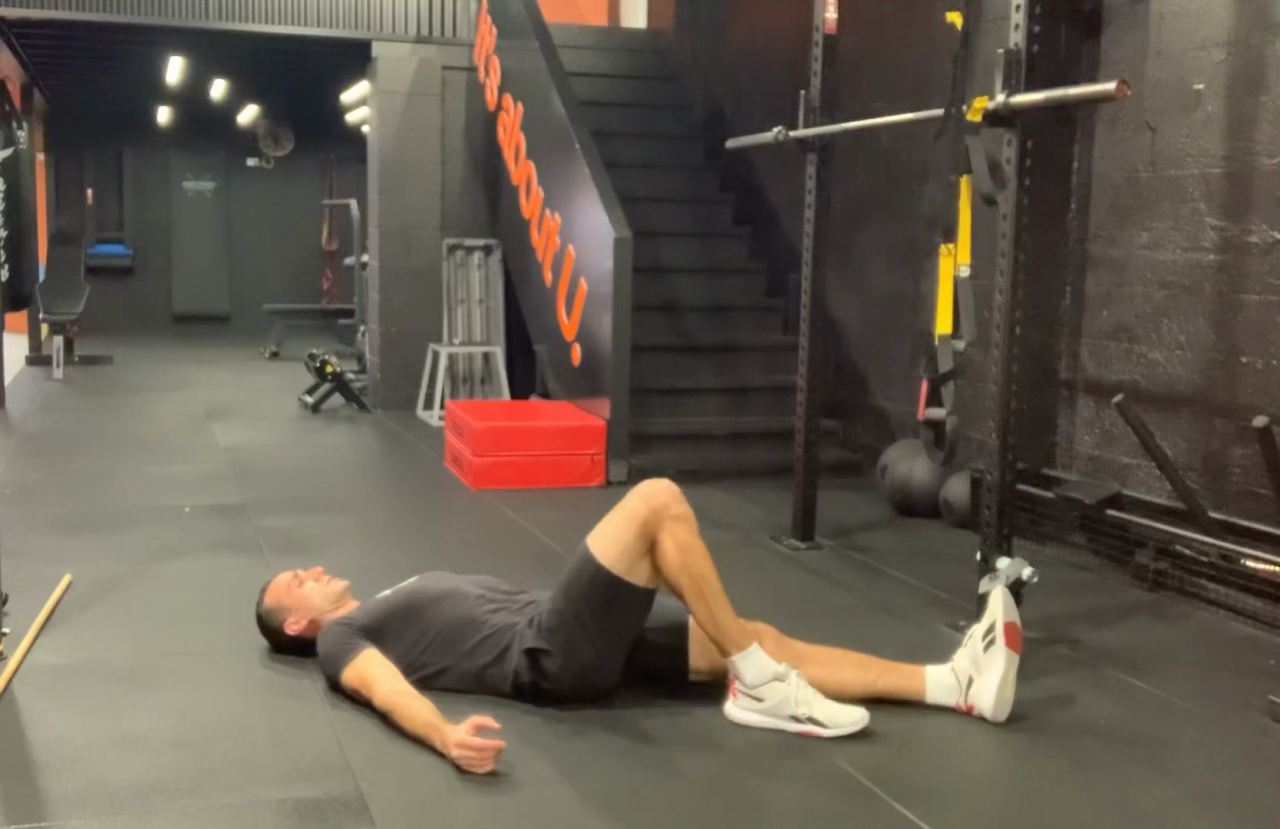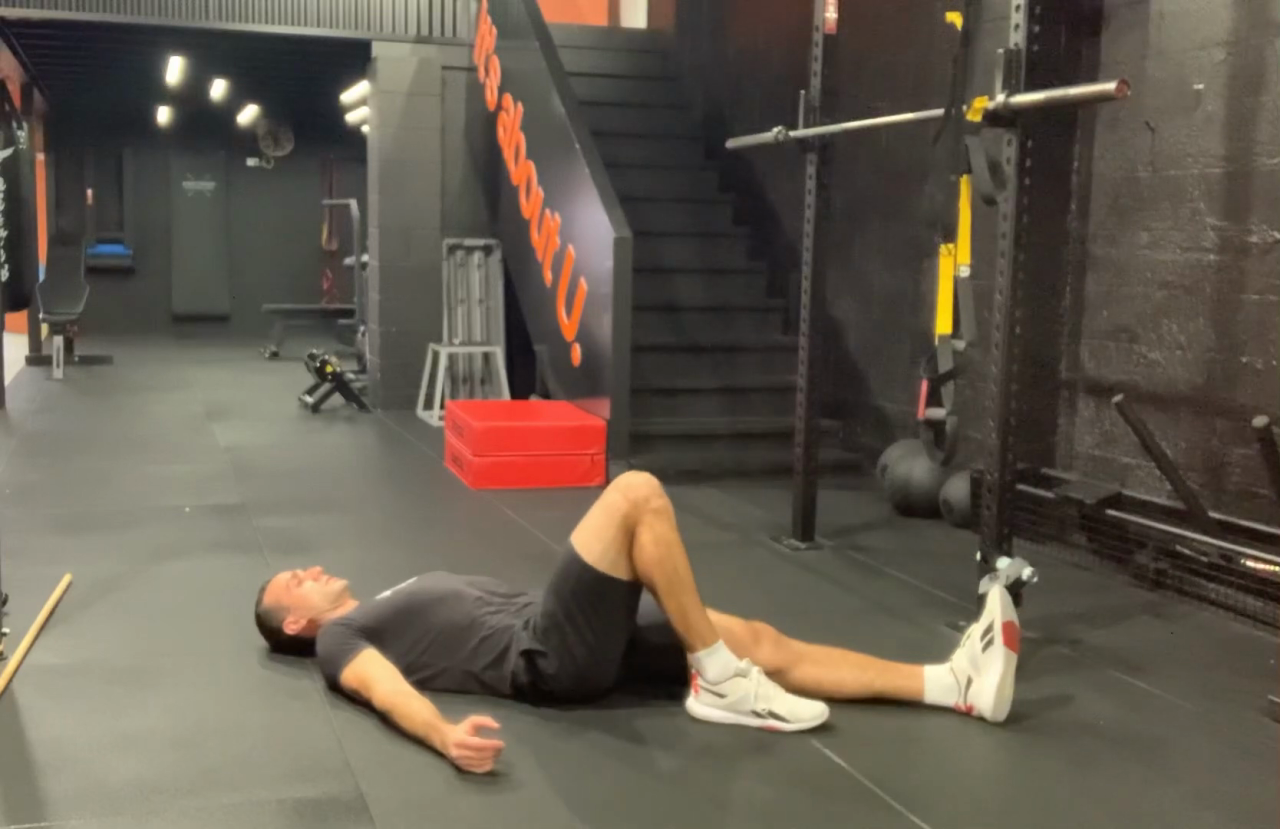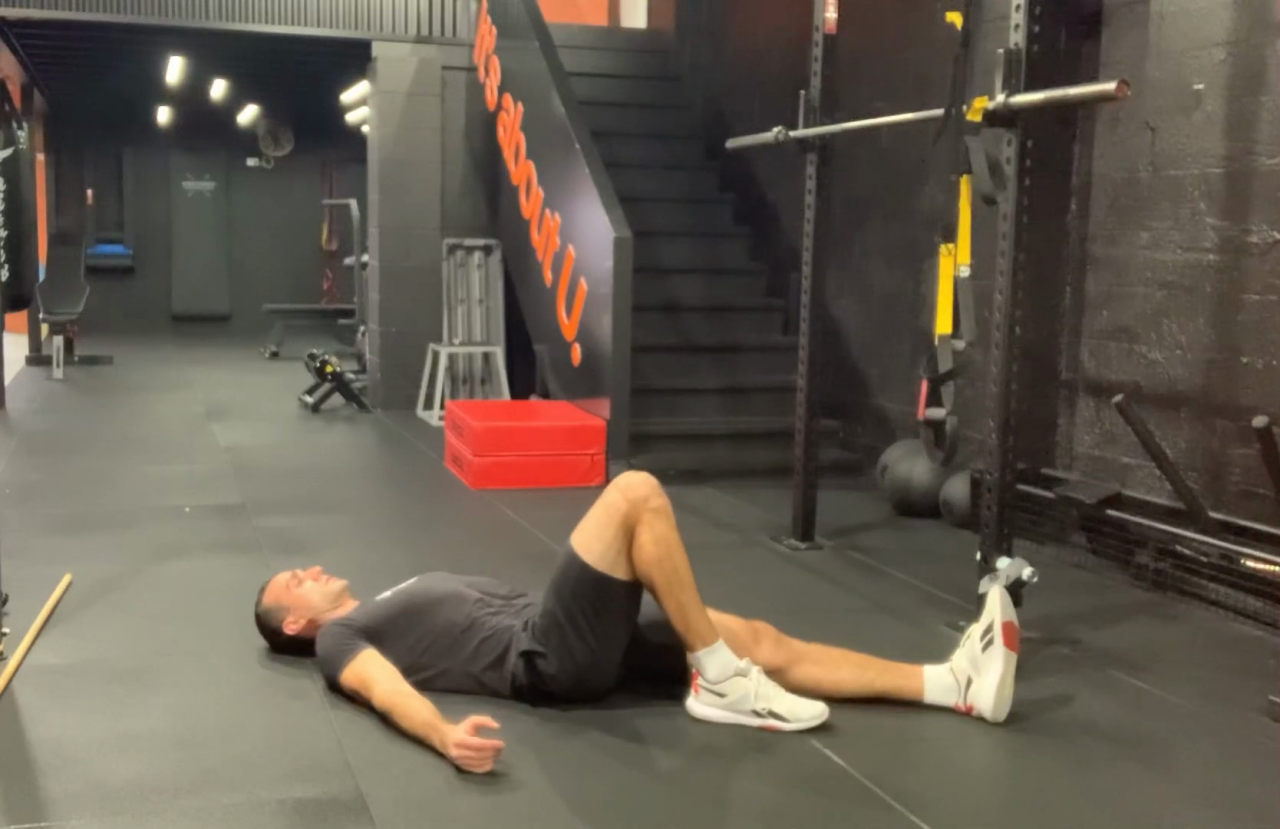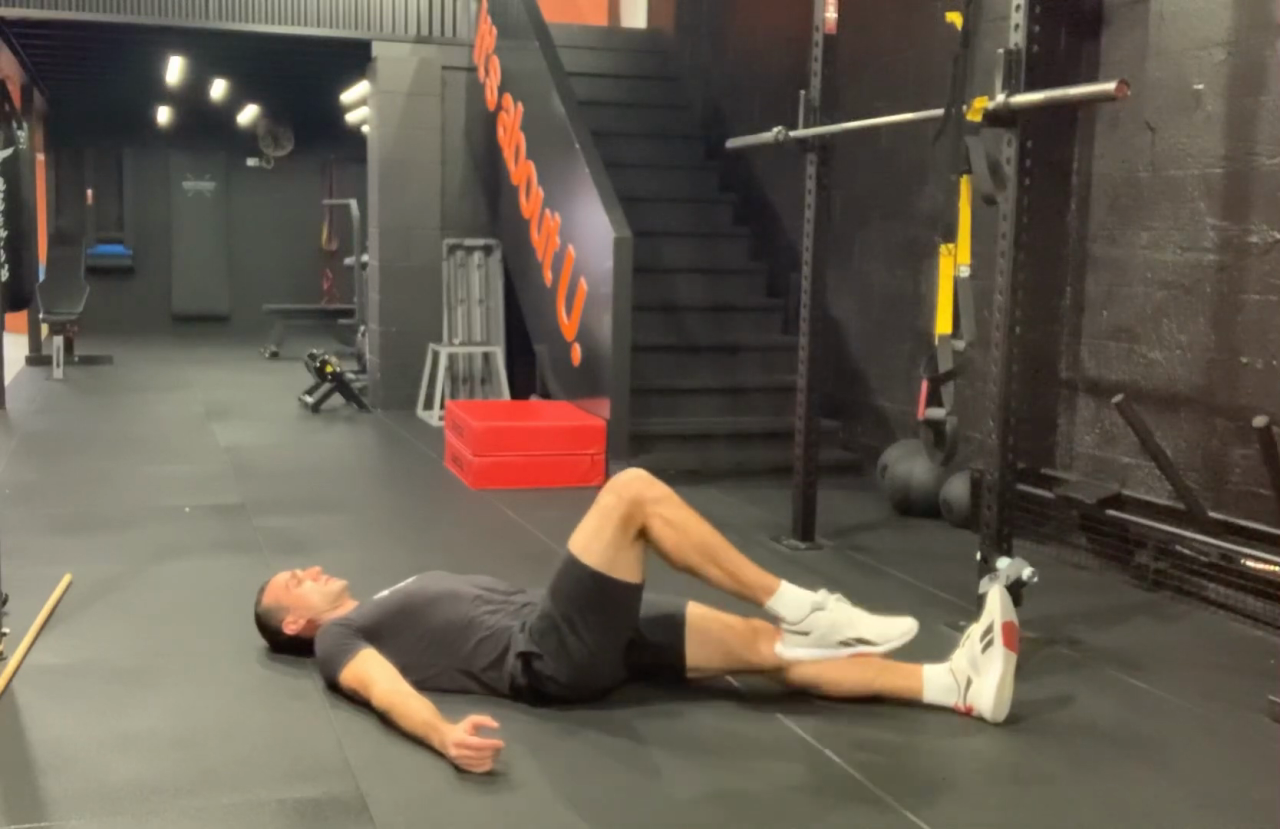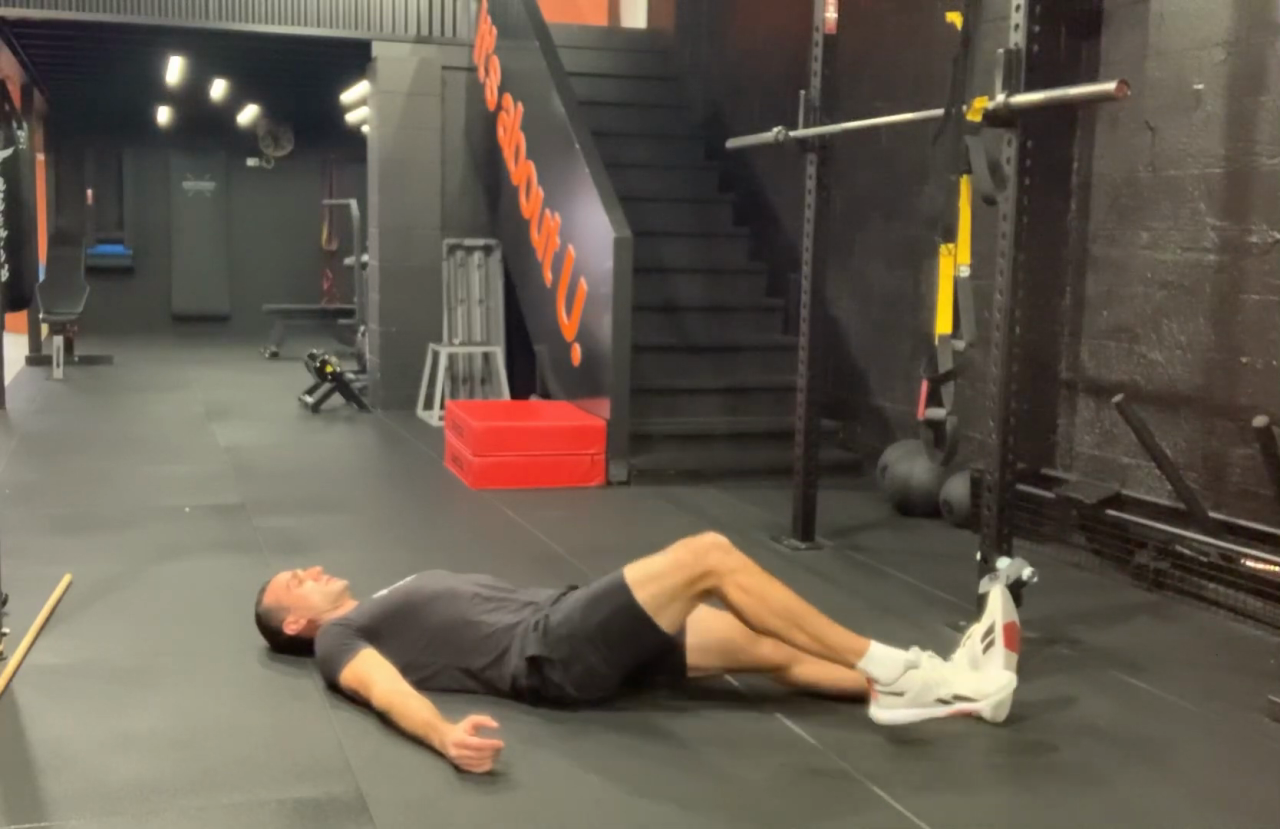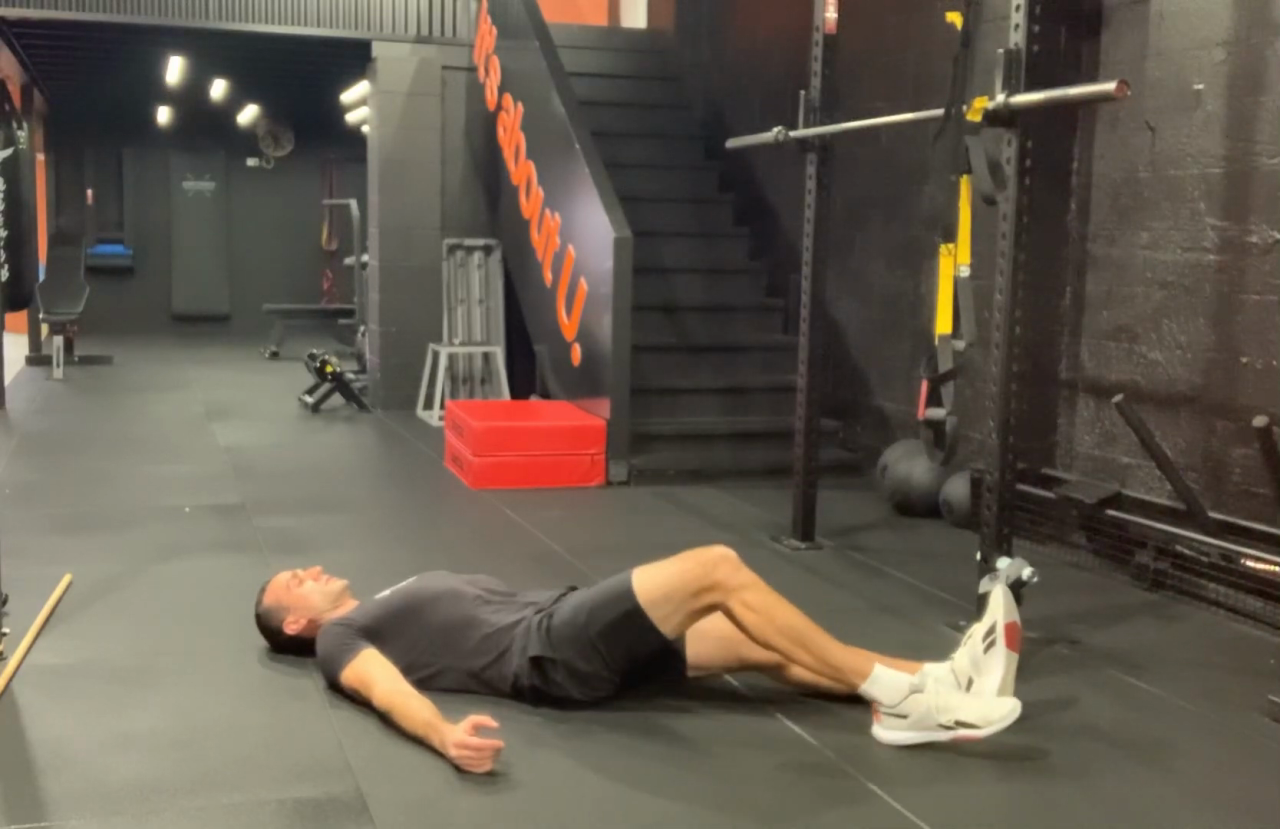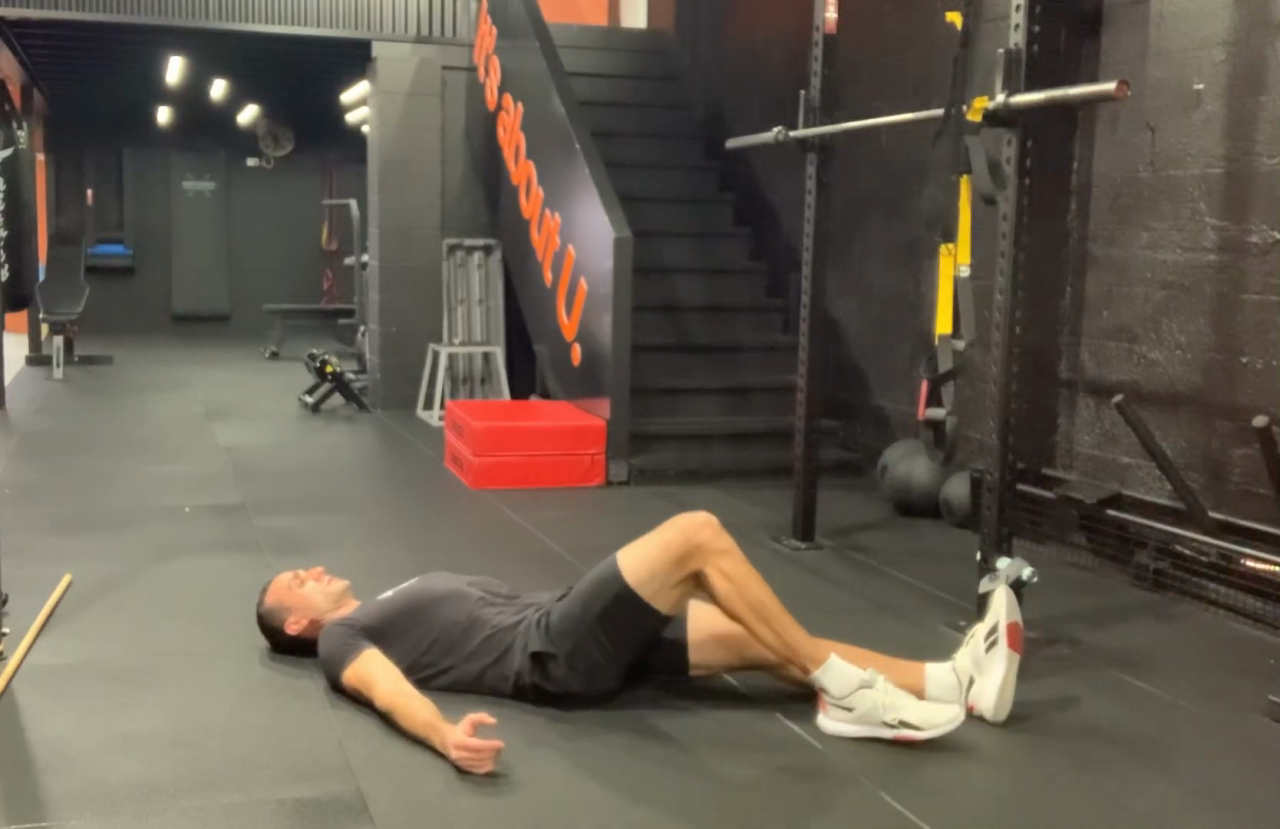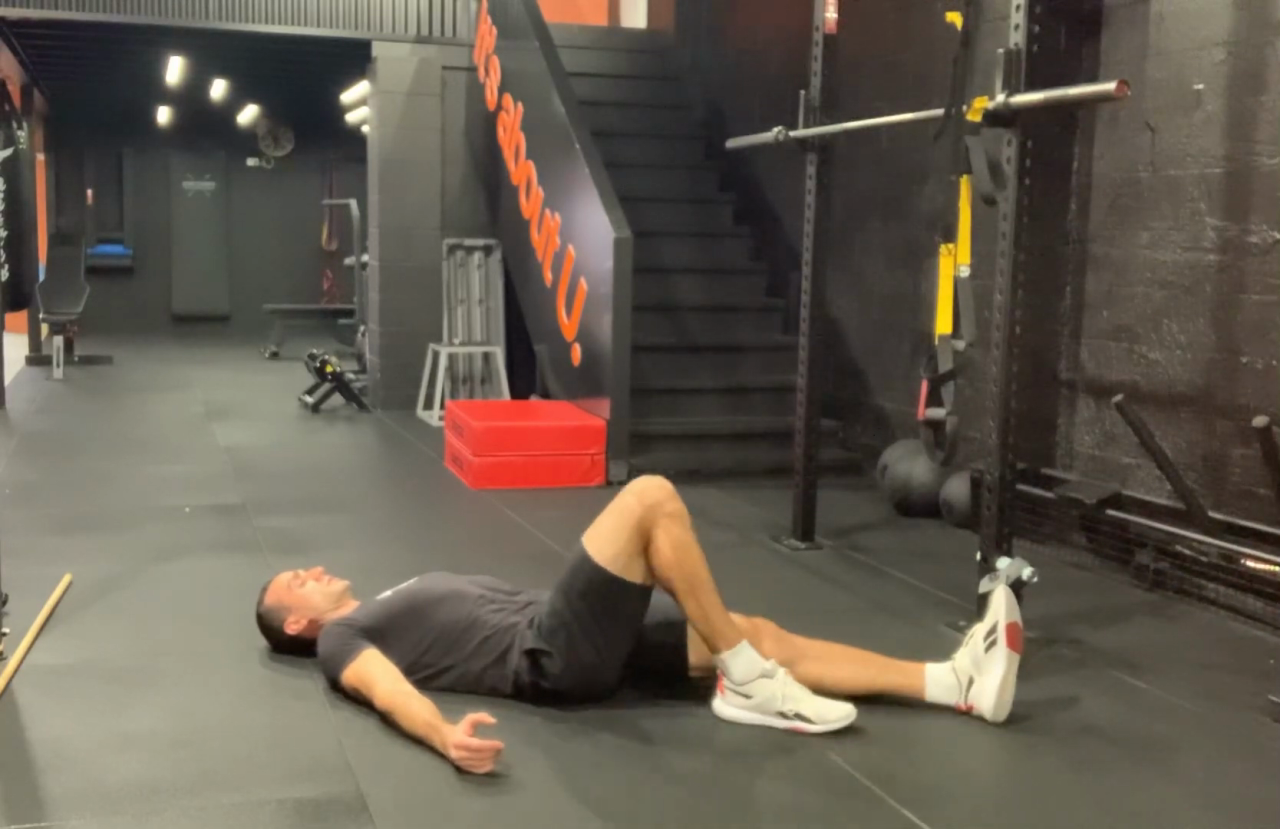
dt=0.5s
person 1, frame 1
left shoulder: (390, 605)
right shoulder: (341, 639)
right elbow: (386, 690)
right wrist: (445, 733)
left hip: (567, 633)
right hip: (552, 656)
left knee: (755, 638)
right knee: (658, 498)
left ankle: (958, 685)
right ankle: (760, 686)
person 1, frame 2
left shoulder: (390, 606)
right shoulder: (341, 642)
right elbow: (385, 689)
right wrist: (444, 733)
left hip: (574, 637)
right hip: (550, 658)
left knee: (760, 641)
right knee: (637, 493)
left ankle: (959, 685)
right ankle: (721, 683)
person 1, frame 3
left shoulder: (393, 604)
right shoulder: (340, 639)
right elbow: (387, 689)
right wrist: (444, 735)
left hip: (572, 634)
right hip: (549, 656)
left knee: (762, 643)
right knee: (636, 492)
left ankle: (957, 684)
right ankle: (718, 681)
person 1, frame 4
left shoulder: (391, 604)
right shoulder: (339, 642)
right elbow: (386, 688)
right wrist: (444, 734)
left hip: (576, 637)
right hip: (550, 657)
left knee: (757, 641)
right knee: (633, 489)
left ankle: (958, 683)
right ankle: (803, 613)
person 1, frame 5
left shoulder: (386, 607)
right shoulder: (340, 639)
right elbow: (387, 689)
right wrist: (444, 734)
left hip: (562, 617)
right hip: (554, 658)
left knee: (761, 645)
right knee: (706, 554)
left ankle: (929, 686)
right ankle: (893, 676)
person 1, frame 6
left shoulder: (386, 609)
right shoulder: (341, 641)
right elbow: (387, 690)
right wrist: (444, 734)
left hip: (565, 621)
right hip: (555, 656)
left knee: (761, 647)
right knee: (715, 568)
left ankle: (945, 677)
right ankle: (898, 699)
person 1, frame 7
left shoulder: (390, 608)
right shoulder: (342, 640)
right elbow: (390, 690)
right wrist: (444, 735)
left hip: (568, 626)
right hip: (558, 655)
left knee: (758, 641)
right knee: (697, 533)
left ankle: (951, 680)
right ankle: (848, 693)
person 1, frame 8
left shoulder: (390, 607)
right shoulder: (341, 641)
right elbow: (387, 688)
right wrist: (444, 734)
left hip: (576, 638)
right hip: (553, 657)
left knee: (762, 636)
right knee: (651, 495)
left ankle: (959, 682)
right ankle: (743, 684)
